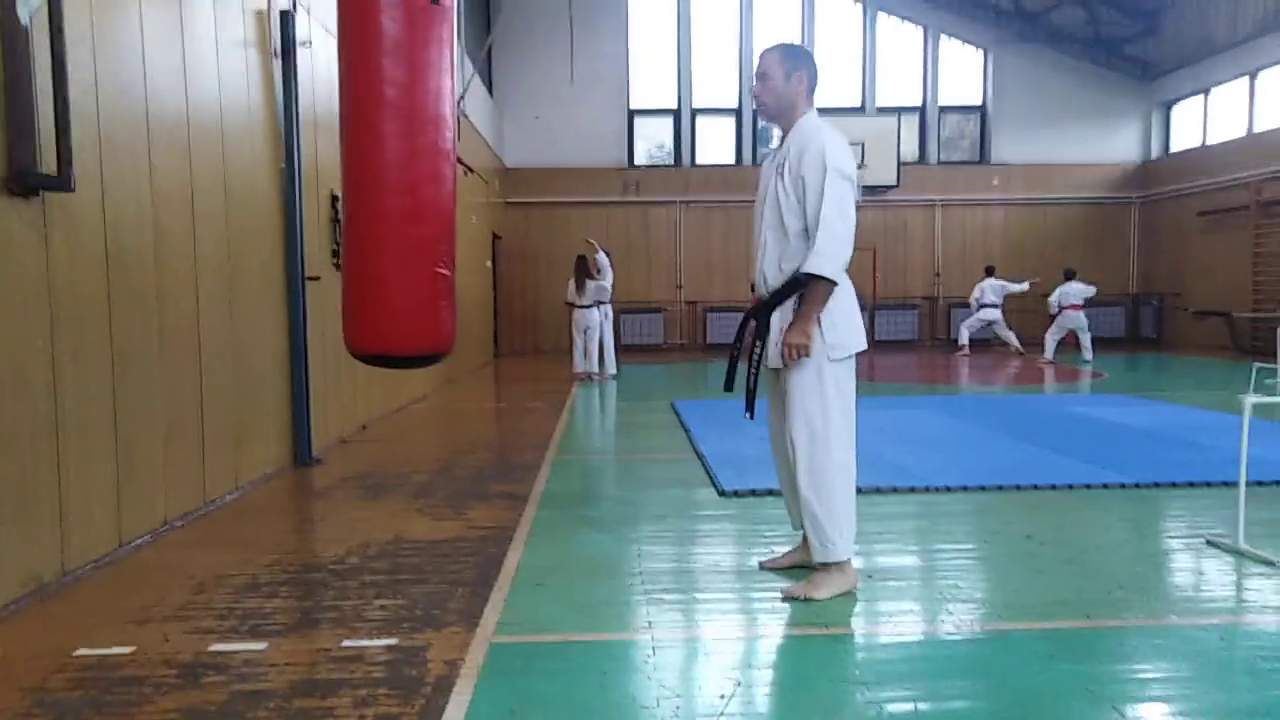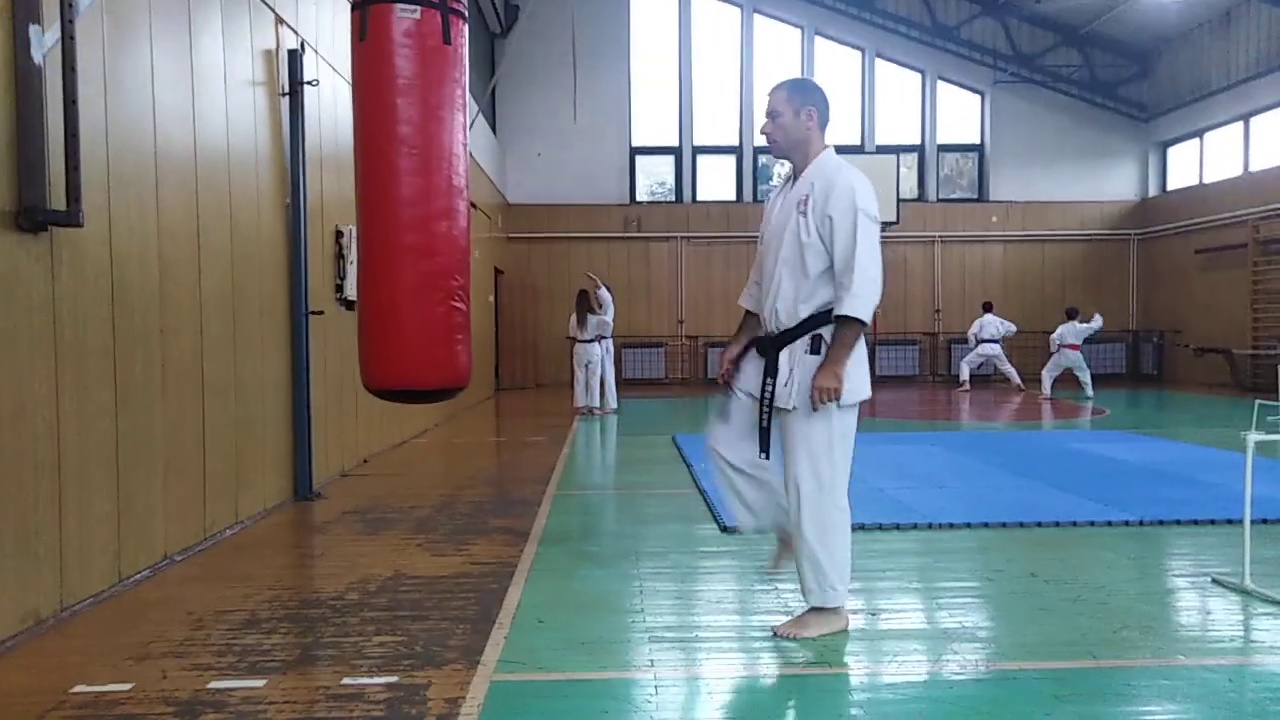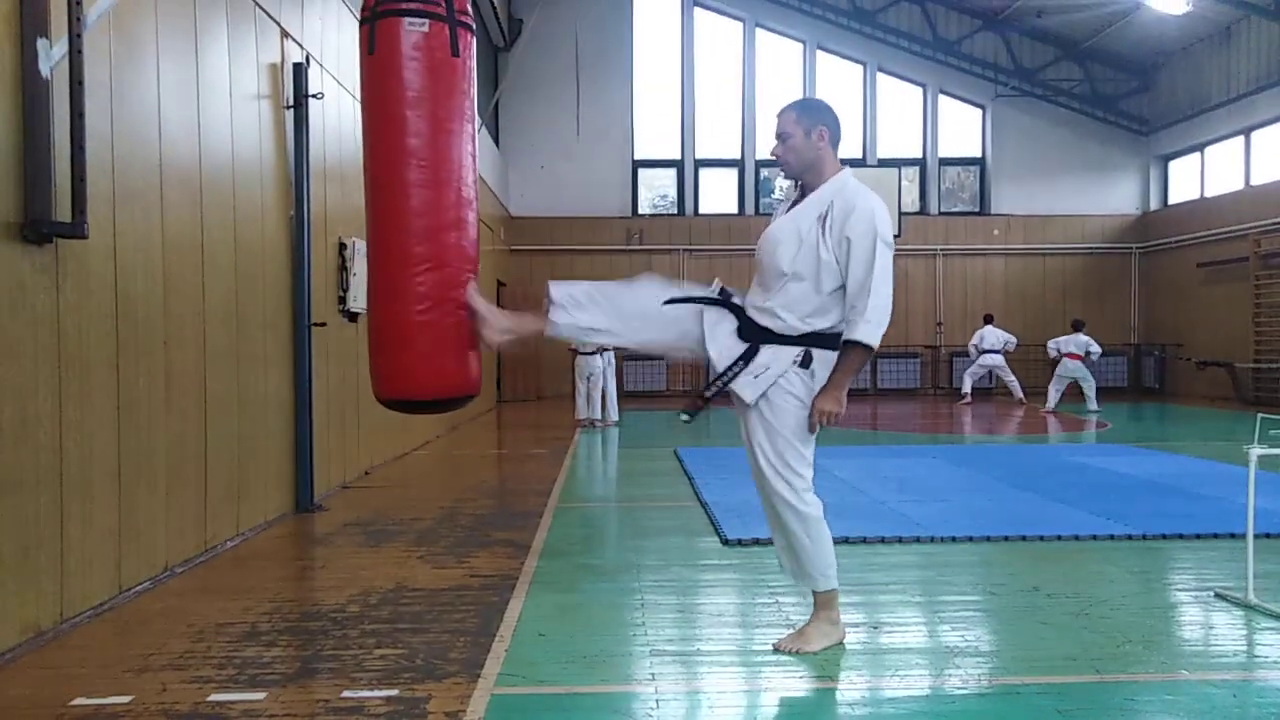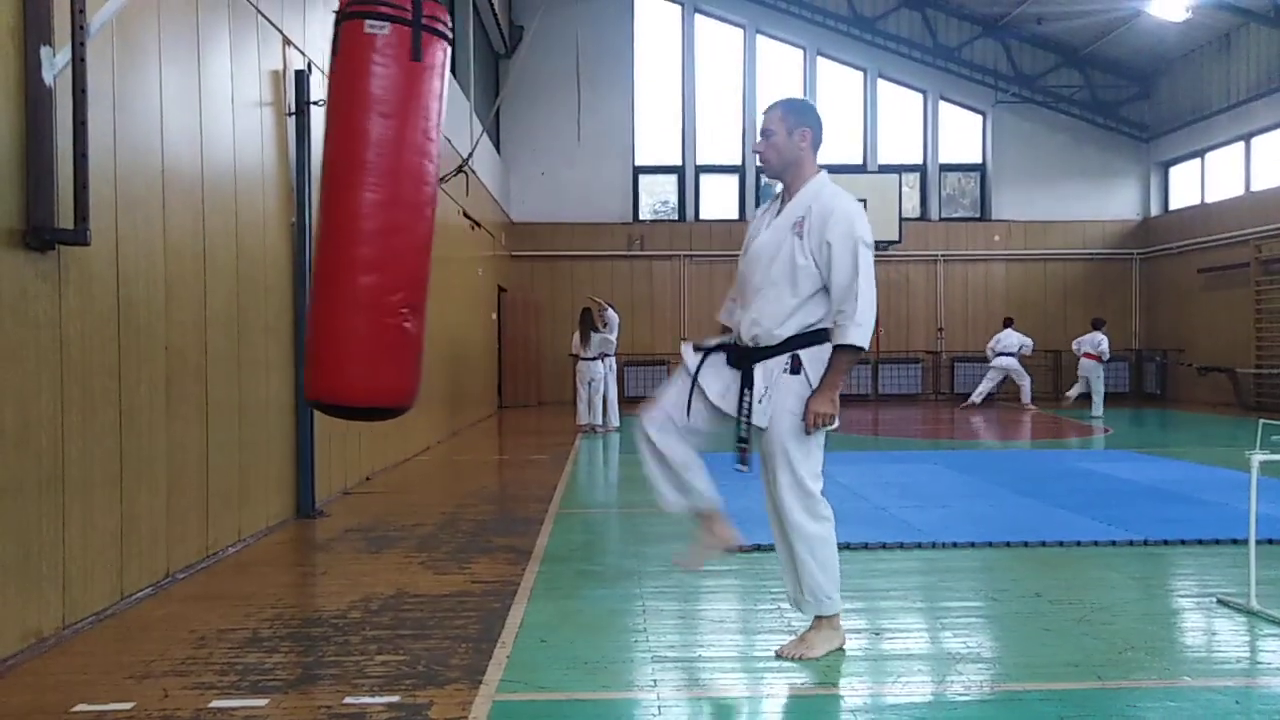
dt=0.3s
person 1, frame 1
left shoulder: (821, 145)
right shoulder: (782, 154)
left elbow: (832, 245)
left wrist: (804, 321)
right wrist: (763, 317)
left hip: (816, 320)
right hip: (784, 319)
left knee: (817, 440)
right knee: (790, 439)
left ankle: (837, 563)
right ankle: (812, 541)
person 1, frame 2
left shoulder: (844, 185)
right shoulder: (784, 192)
left elbow: (863, 285)
left wrist: (834, 363)
right wrist: (741, 342)
left hip: (819, 356)
right hip: (778, 352)
left knee: (815, 482)
right knee: (729, 443)
left ankle: (828, 606)
right ankle: (789, 534)
person 1, frame 3
left shoulder: (863, 210)
right shoulder: (791, 205)
left elbow: (872, 312)
left wrist: (837, 389)
left hip: (791, 366)
right hip: (739, 334)
left knee: (785, 484)
right knee: (642, 299)
left ankle: (827, 615)
right ankle: (513, 323)
person 1, frame 4
left shoulder: (837, 211)
right shoulder: (768, 212)
left elbow: (856, 310)
left wrist: (828, 389)
right wrist: (721, 346)
left hip: (792, 374)
right hip: (739, 361)
left knee: (795, 498)
right knee: (662, 424)
left ankle: (826, 622)
right ankle: (713, 523)
